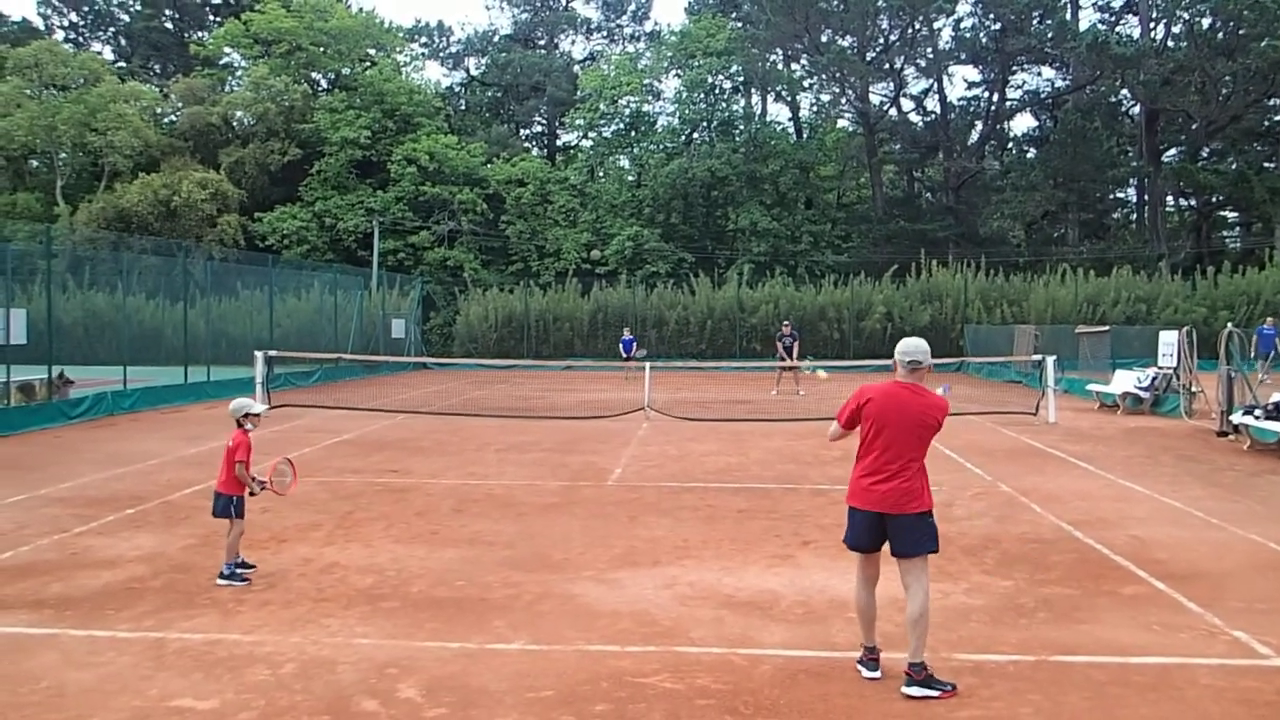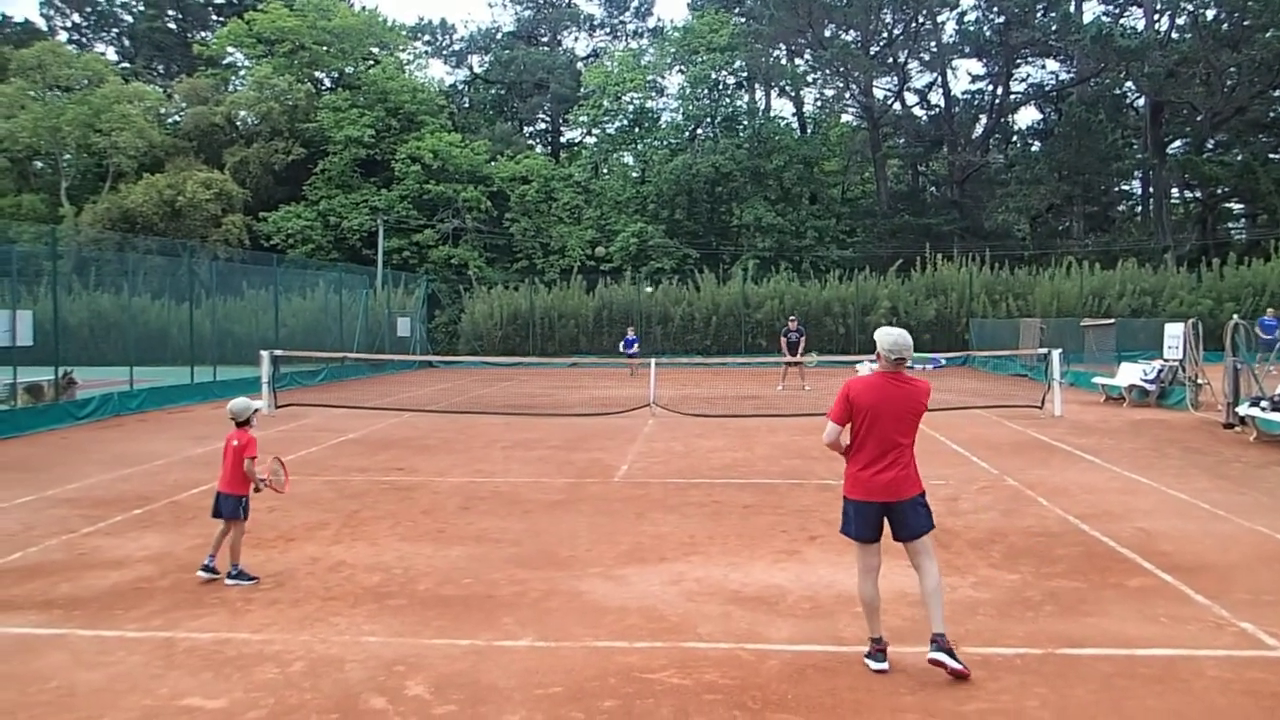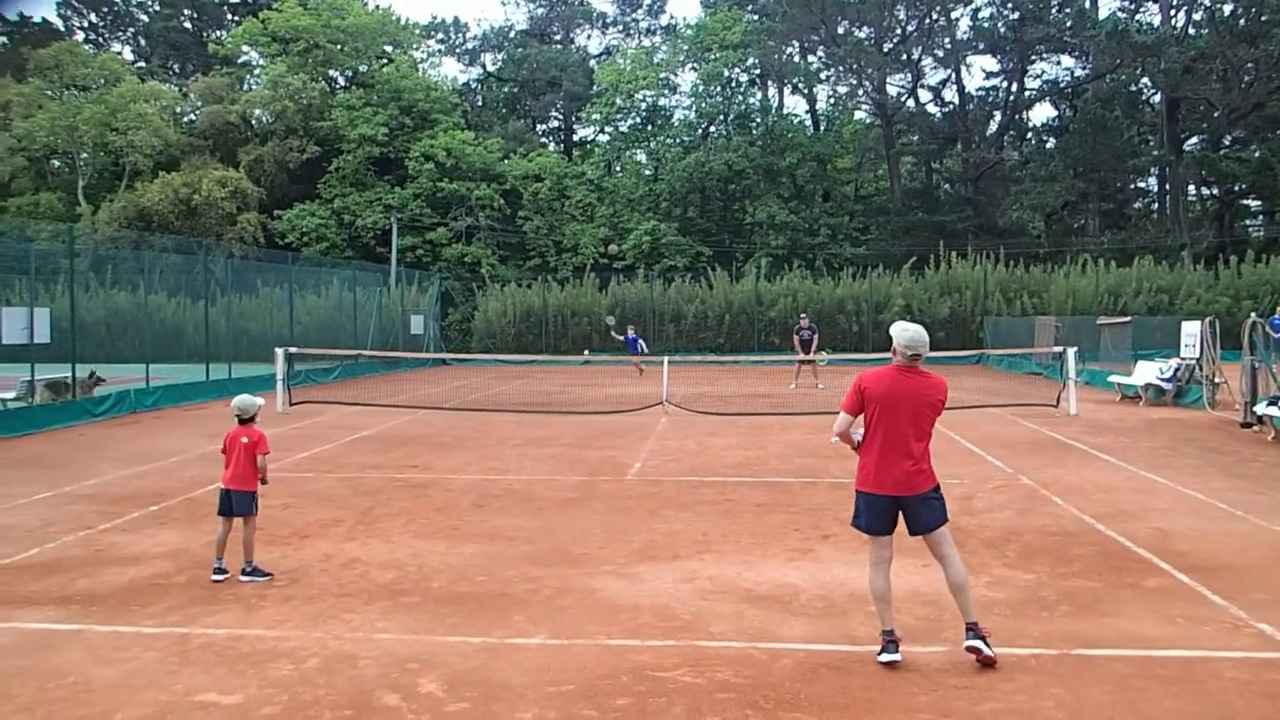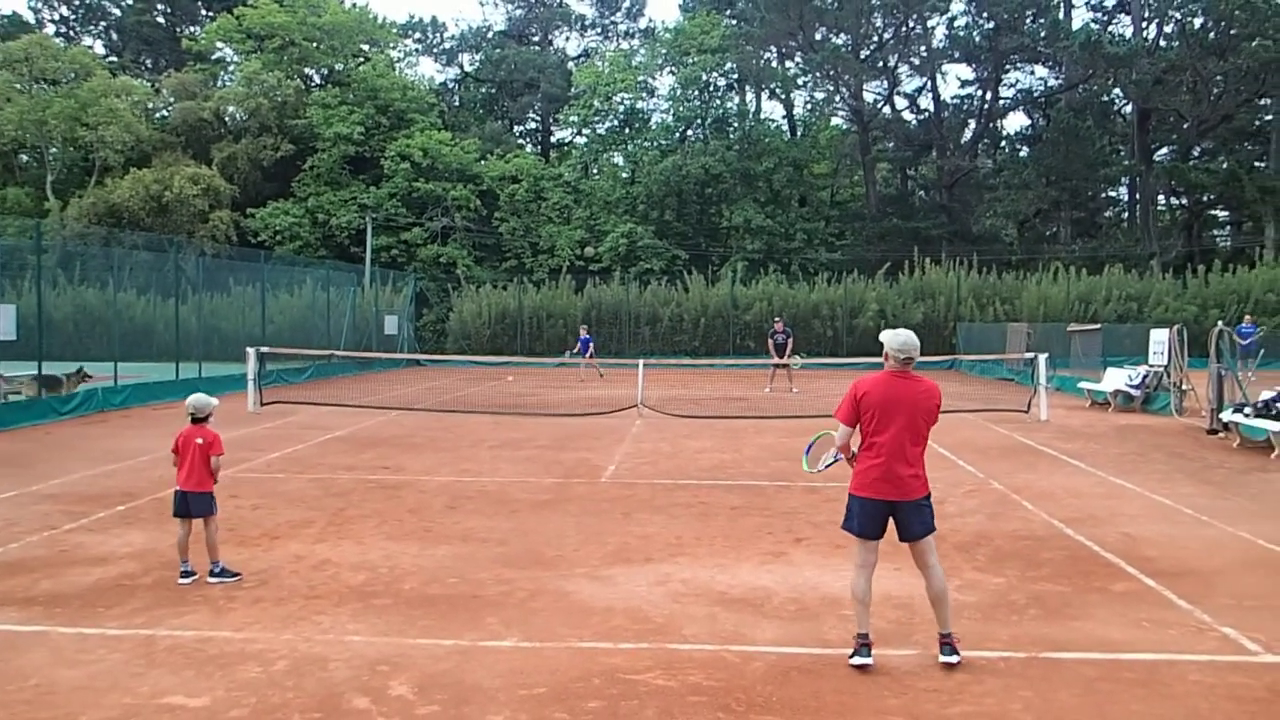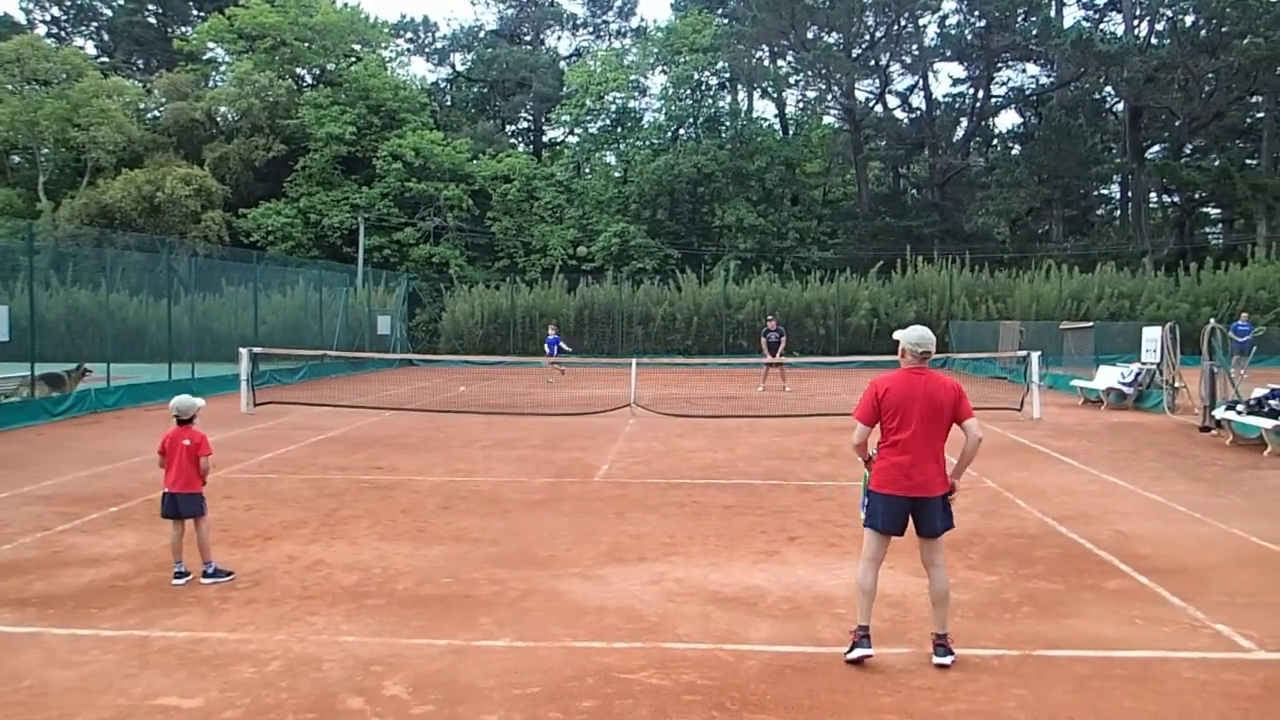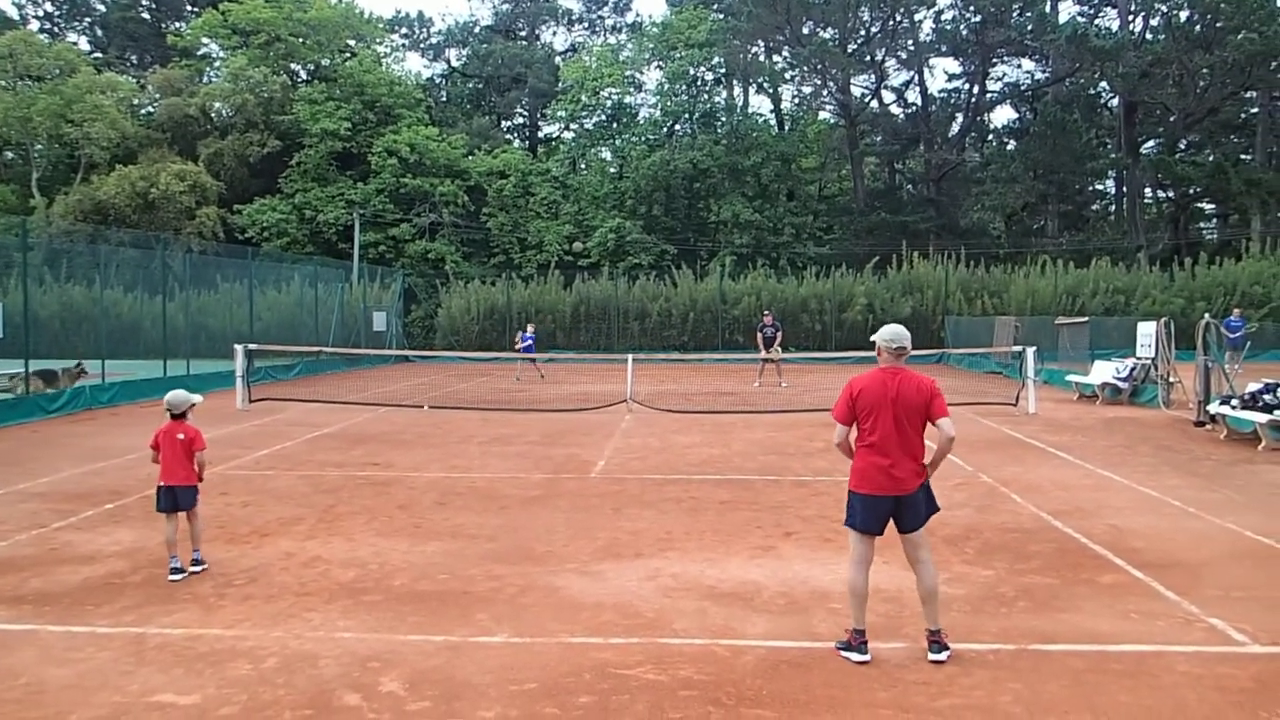
dt=0.4s
person 1, frame 1
left shoulder: (868, 393)
right shoulder: (938, 406)
left elbow: (834, 434)
left hip: (864, 499)
right hip: (910, 505)
left knee: (866, 579)
right knee: (917, 587)
left ankle: (870, 656)
right ankle: (916, 672)
person 1, frame 2
left shoulder: (854, 388)
right shoulder: (921, 390)
left elbow: (830, 439)
left wrist: (846, 451)
left hip: (862, 491)
right hip: (905, 490)
left knee: (868, 569)
right knee: (926, 564)
left ankle: (877, 648)
right ankle: (938, 642)
person 1, frame 3
left shoulder: (867, 381)
right shoulder: (938, 387)
left elbow: (840, 429)
left wrist: (857, 443)
left hip: (875, 484)
right hip: (919, 484)
left knee: (879, 562)
right knee: (948, 555)
left ankle: (889, 641)
right ankle: (972, 631)
person 1, frame 4
left shoulder: (862, 388)
right shoulder: (931, 391)
left elbow: (841, 441)
left wrist: (853, 458)
left hip: (869, 488)
right hip: (912, 489)
left knee: (863, 566)
right knee: (930, 565)
left ankle: (863, 645)
right ankle: (947, 642)
person 1, frame 5
left shoulder: (881, 386)
right shoulder: (950, 388)
left elbow: (858, 439)
right elbow: (976, 435)
left wrist: (868, 462)
right wrist: (956, 475)
left hip: (888, 485)
right hip: (932, 487)
left knee: (870, 560)
right knee: (935, 564)
left ankle: (862, 636)
right ankle: (941, 642)
person 1, frame 6
left shoulder: (856, 385)
right shoulder: (926, 387)
left elbow: (840, 440)
right elbow: (948, 435)
right wrist: (929, 469)
left hip: (867, 486)
right hip: (910, 485)
left knee: (859, 562)
right knee: (922, 561)
left ankle: (858, 640)
right ankle: (936, 639)
person 2, frame 1
left shoulder: (237, 436)
right shoulder: (243, 441)
right elbow: (239, 471)
left wrist: (253, 478)
right wrist: (252, 487)
left hip: (225, 489)
right hip: (232, 491)
left knee: (235, 527)
right knee: (238, 528)
left ankle: (236, 560)
right ankle: (227, 572)
person 2, frame 2
left shoulder: (231, 436)
right shoulder: (249, 439)
right elbow: (248, 468)
left wrist: (255, 477)
right wrist: (258, 483)
left hip: (224, 488)
right hip: (237, 492)
left knee: (226, 527)
right knee: (238, 530)
left ankle: (208, 565)
right ankle: (234, 572)
person 2, frame 3
left shoulder: (230, 434)
right shoulder: (258, 436)
left elbow: (226, 460)
right elbow: (261, 464)
right wrist: (264, 477)
left hip: (228, 486)
right hip: (246, 488)
left knee: (225, 526)
right knee: (249, 527)
left ankle: (218, 567)
right ankle: (248, 568)
person 2, frame 4
left shoulder: (182, 434)
right shoulder: (212, 436)
left elbow: (175, 462)
right elbow: (215, 465)
right wrist: (215, 477)
left hip: (183, 487)
right hip: (202, 489)
left knee: (184, 528)
right knee: (211, 527)
left ankle: (185, 570)
right ankle: (216, 569)
person 2, frame 5
left shoulder: (168, 436)
right shoulder: (199, 437)
left elbow: (161, 463)
right elbow: (205, 465)
right wrist: (203, 478)
left hip: (172, 489)
right hip: (192, 489)
left knee: (176, 529)
right knee: (202, 528)
left ankle: (179, 570)
right ankle: (208, 570)
person 2, frame 6
left shoulder: (161, 431)
right shoulder: (193, 432)
left elbow: (154, 458)
right elbow: (200, 460)
right wrist: (201, 474)
left hip: (166, 482)
right hip: (187, 482)
left knee: (171, 522)
right knee: (193, 518)
left ankle: (175, 566)
right ankle: (196, 559)
